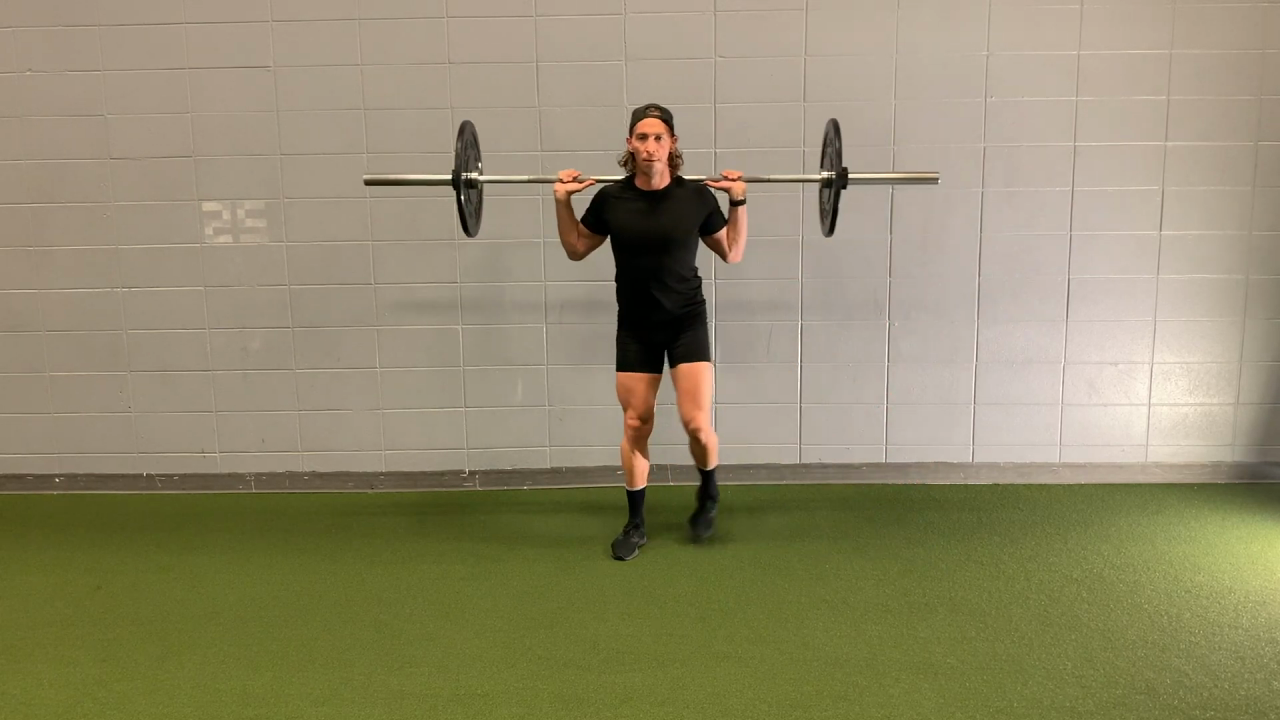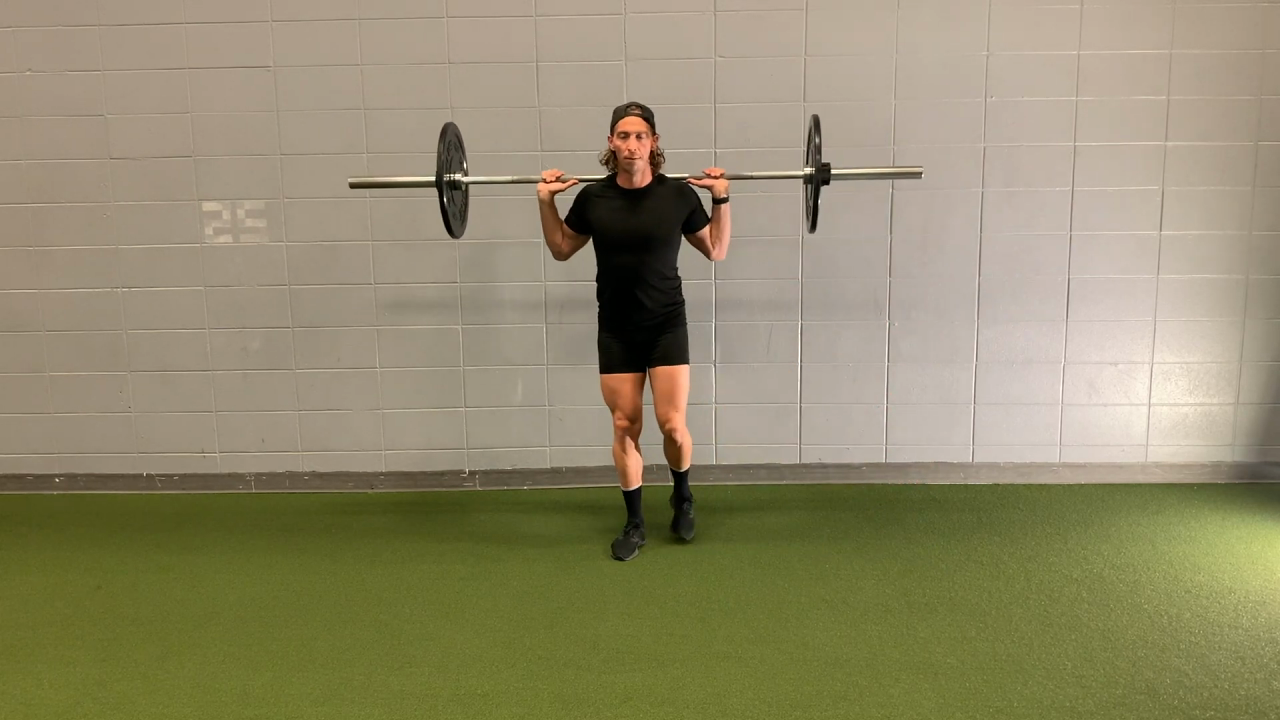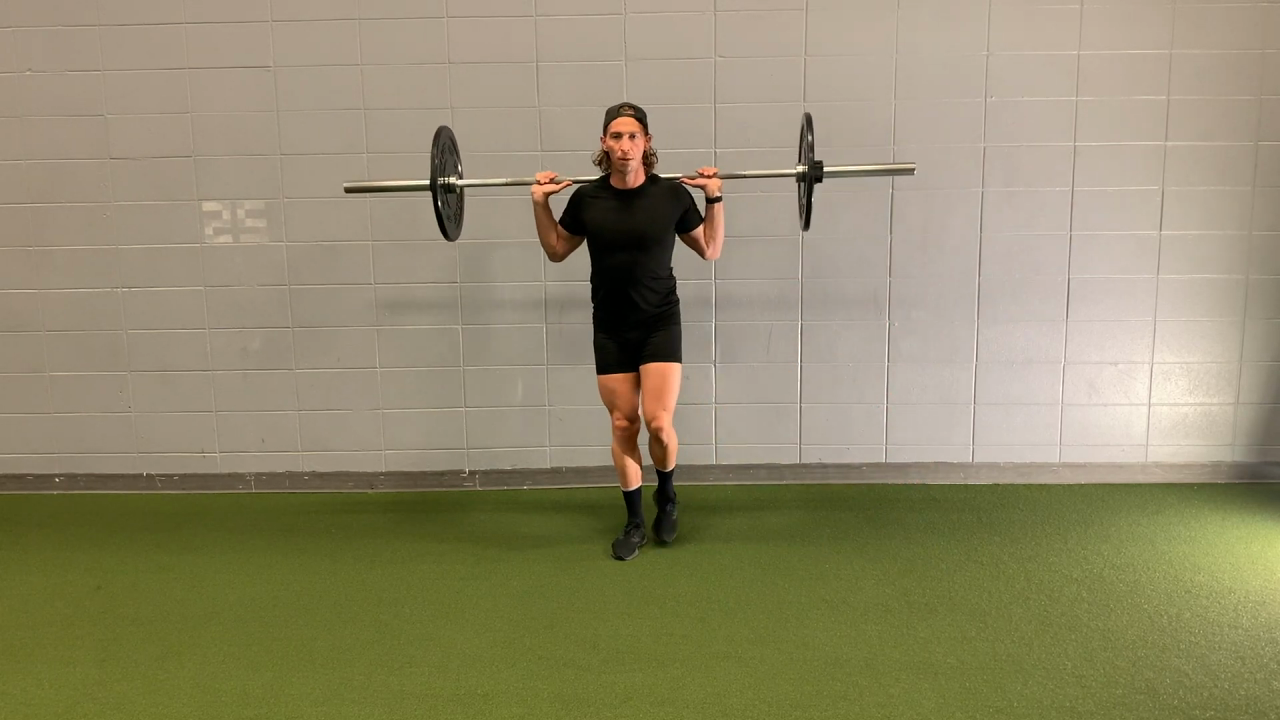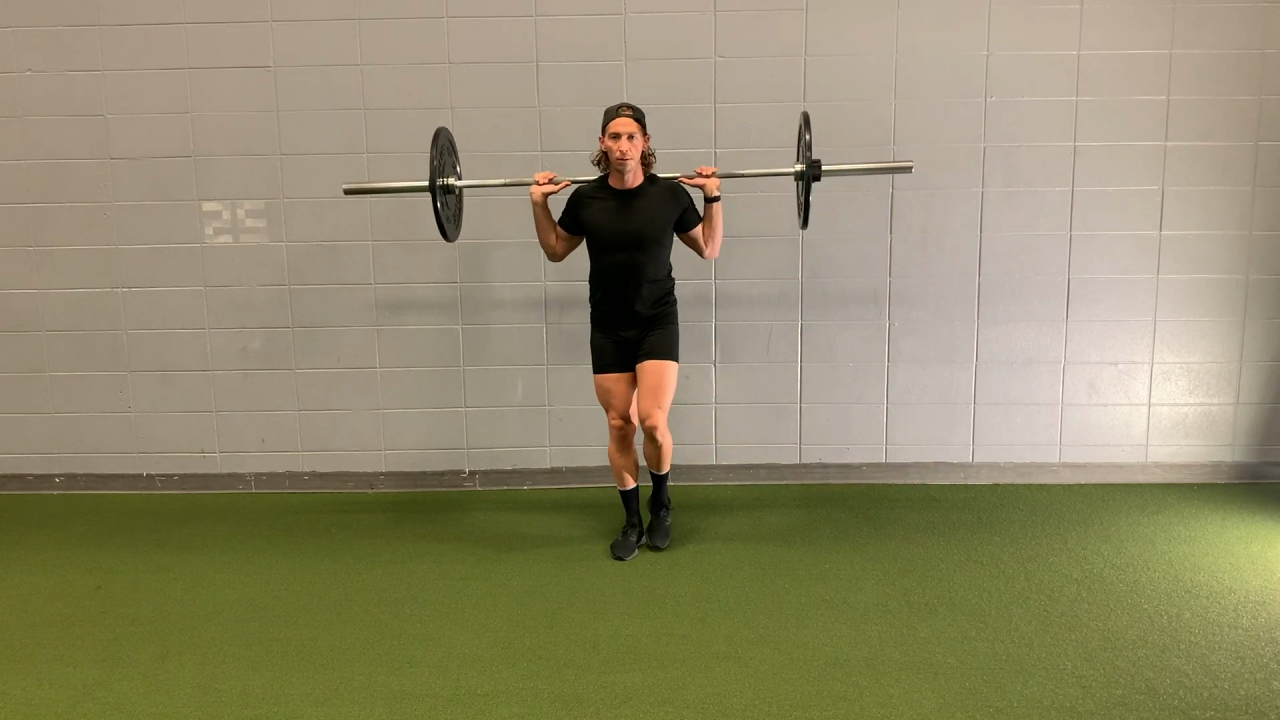
dt=0.3s
person 1, frame 1
left shoulder: (697, 197)
right shoulder: (610, 199)
left elbow: (732, 253)
right elbow: (576, 249)
left wrist: (738, 202)
right wrist: (562, 201)
left hip: (686, 320)
right hip: (635, 326)
left knee: (696, 422)
right knee: (635, 424)
left ankle: (708, 490)
right ankle: (635, 523)
person 1, frame 2
left shoulder: (679, 195)
right shoulder: (592, 198)
left elbow: (715, 251)
right elbow: (561, 249)
left wrist: (720, 199)
right wrist: (545, 201)
left hip: (666, 322)
right hip: (615, 328)
left knee: (672, 424)
right knee: (625, 426)
left ankle: (682, 494)
right ankle: (634, 523)
person 1, frame 3
left shoulder: (672, 195)
right shoulder: (586, 199)
left elbow: (710, 250)
right elbow: (556, 251)
left wrist: (714, 198)
right wrist: (539, 203)
left hip: (660, 322)
right hip: (611, 328)
left knee: (658, 422)
right knee: (623, 426)
left ankle: (667, 495)
right ankle: (634, 522)
person 1, frame 4
left shoulder: (670, 195)
right shoulder: (584, 198)
left elbow: (708, 249)
right elbow: (556, 250)
left wrist: (712, 197)
right wrist: (538, 203)
left hip: (657, 321)
right hip: (607, 327)
left knee: (653, 422)
right knee: (619, 426)
left ankle: (661, 501)
right ankle: (632, 521)
